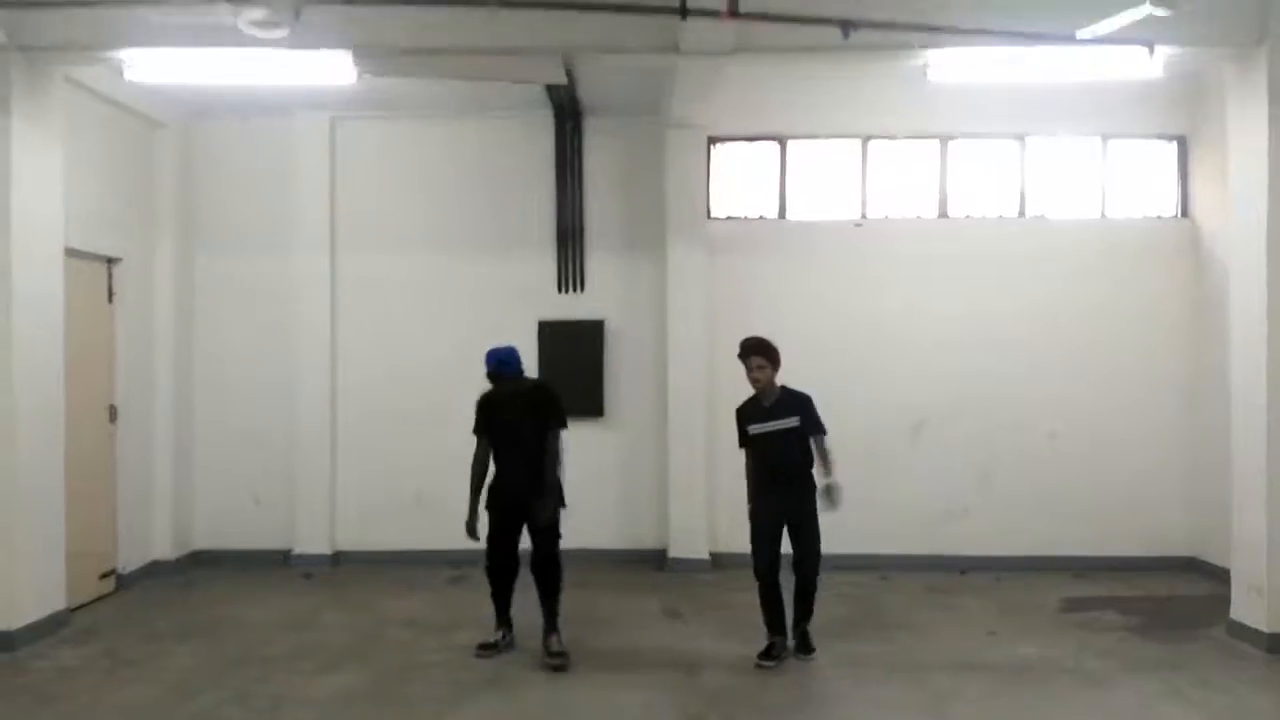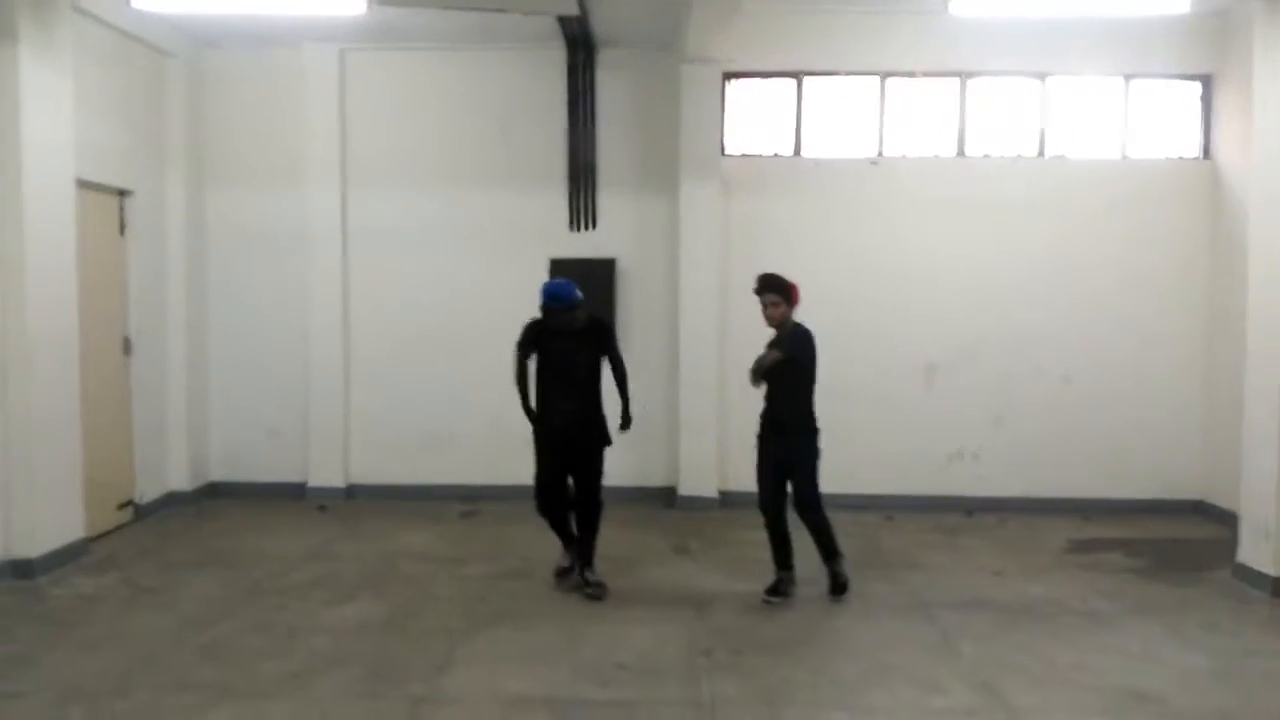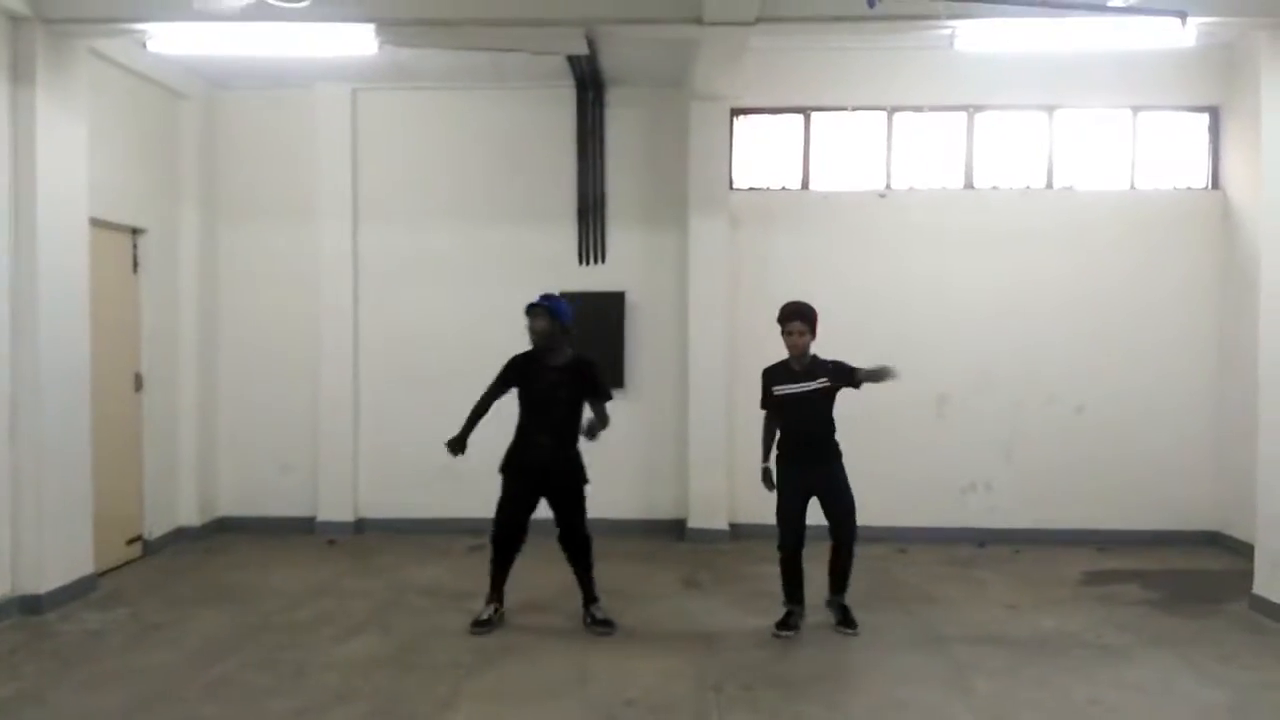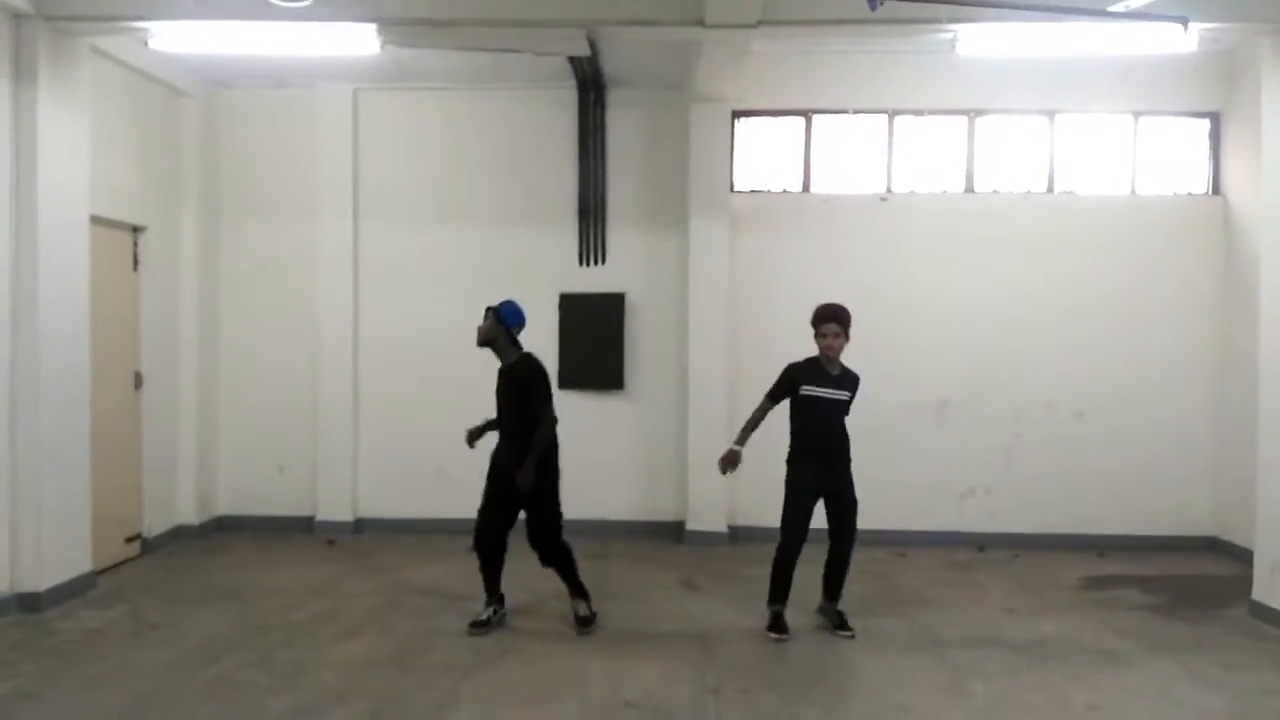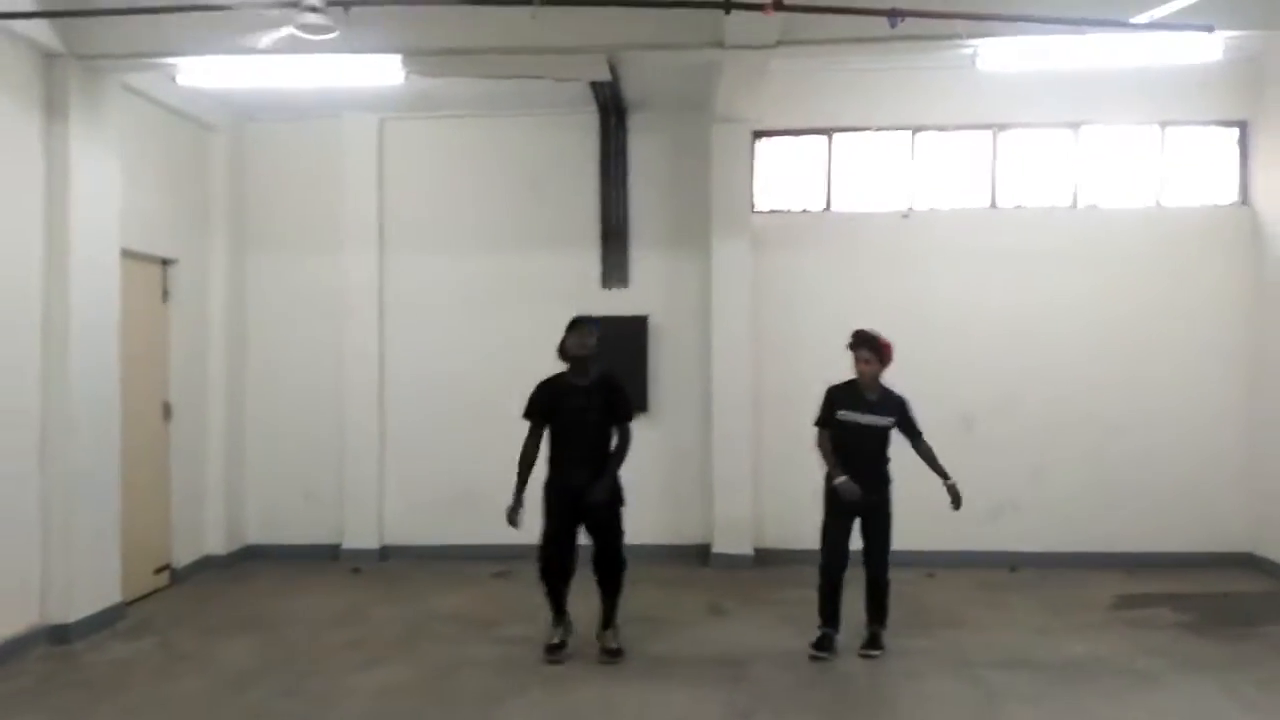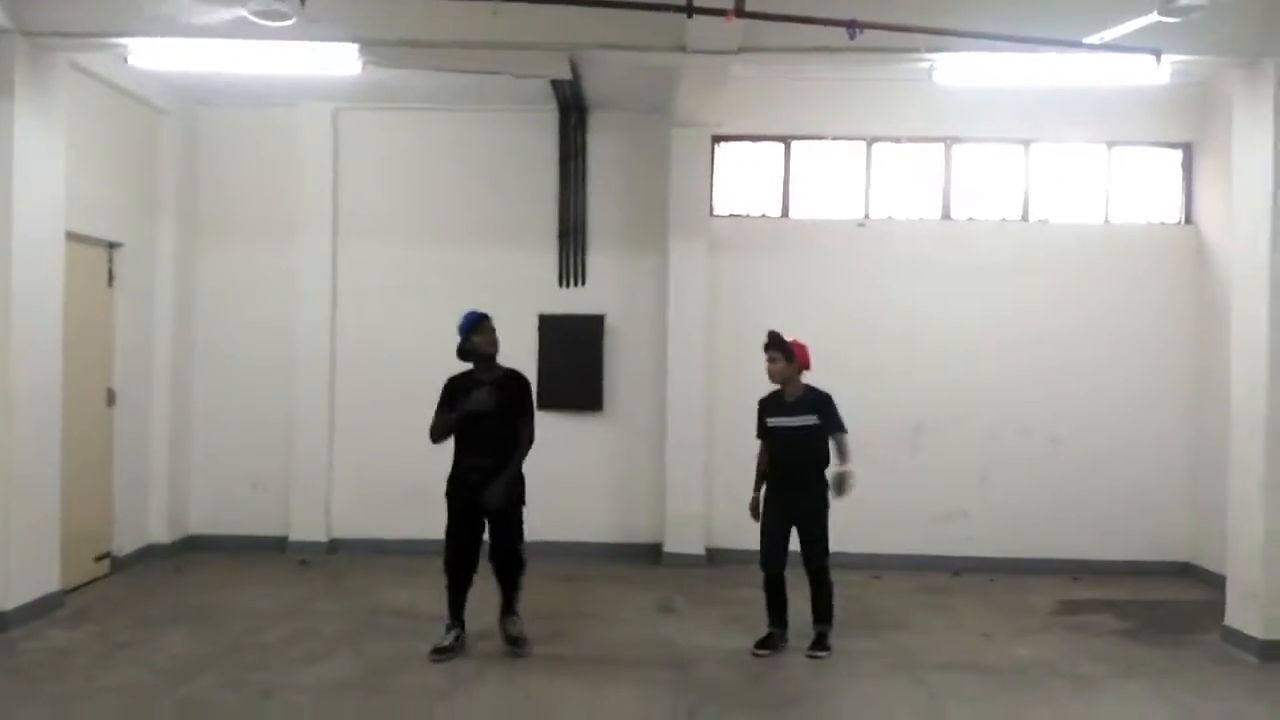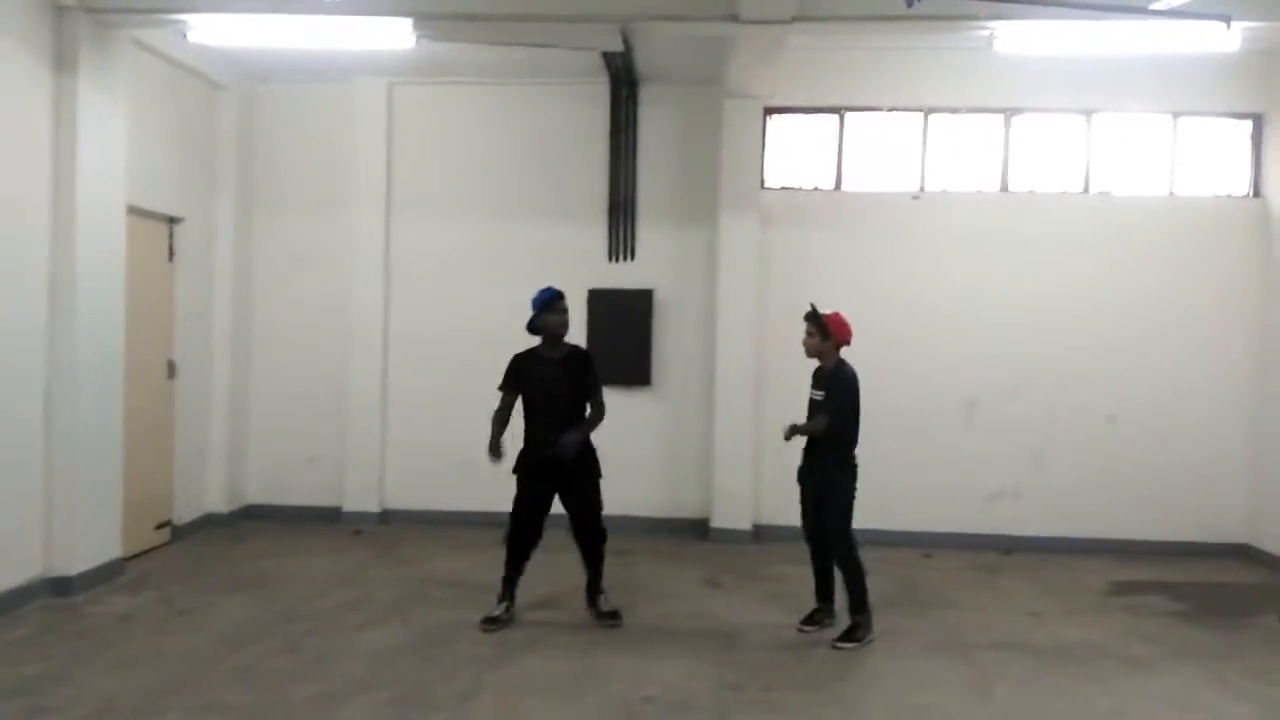
dt=0.5s
person 1, frame 1
left shoulder: (544, 396)
right shoulder: (488, 403)
left elbow: (552, 448)
right elbow: (482, 453)
left wrist: (550, 497)
right wrist: (472, 507)
left hip: (540, 491)
right hip: (504, 492)
left knee: (546, 559)
right knee: (499, 561)
left ankle: (552, 634)
right ankle: (503, 629)
person 1, frame 2
left shoulder: (598, 330)
right shoulder: (537, 330)
left elbow: (617, 364)
right elbow: (522, 363)
left wrist: (626, 407)
right wrist: (527, 406)
left hip: (588, 426)
right hip: (550, 426)
left knee: (588, 497)
right knee: (549, 495)
left ankle: (586, 566)
right ankle: (570, 548)
person 1, frame 3
left shoulder: (582, 369)
right shoulder: (522, 364)
left elbow: (602, 413)
right elbow: (490, 396)
left wrist: (595, 426)
right wrist: (464, 434)
left hip: (563, 465)
right hip: (522, 462)
left knee: (575, 536)
right knee: (505, 533)
left ankle: (591, 604)
right ankle: (494, 604)
person 1, frame 4
left shoulder: (528, 369)
right shoulder: (505, 371)
left elbow: (547, 420)
left wrist: (528, 468)
right wrist: (486, 427)
left hip: (535, 469)
right hip: (504, 465)
left knee: (546, 539)
right knee: (487, 537)
left ankle: (579, 596)
right ankle: (494, 604)
person 1, frame 5
left shoulder: (609, 387)
right shoulder: (550, 389)
left elbow: (623, 439)
right elbow: (532, 442)
left wrist: (605, 480)
right wrist: (518, 495)
left hip: (601, 487)
right hip: (562, 488)
left knee: (609, 560)
right knee: (554, 561)
left ankle: (608, 628)
right ankle: (559, 624)
person 1, frame 6
left shoulder: (515, 383)
right shoulder: (456, 386)
left elbow: (526, 437)
right elbow: (436, 436)
left wrist: (504, 481)
right wrist: (466, 409)
left hip: (504, 483)
right hip: (464, 482)
left knee: (507, 554)
right knee: (458, 557)
left ankle: (510, 615)
right ankle: (456, 629)
person 1, frame 7
left shoulder: (581, 360)
right shoulder: (522, 363)
left elbow: (598, 408)
right elbow: (505, 408)
left wrist: (579, 433)
right wrist: (496, 437)
left hip: (577, 459)
right hip: (535, 460)
left knee: (590, 529)
right knee: (521, 531)
left ankle: (596, 596)
right ankle: (506, 600)
person 2, frame 1
left shoulder: (800, 402)
right shoulder: (745, 411)
left elbow: (818, 442)
left wrist: (828, 479)
right wrist: (752, 502)
left hip: (801, 496)
right hip: (766, 500)
left knee: (807, 567)
right knee: (765, 570)
left ankle: (802, 628)
right ankle: (777, 638)
person 2, frame 2
left shoulder: (800, 336)
right shoulder: (777, 344)
left elbow: (763, 363)
left wrist: (756, 372)
left hip: (800, 436)
right hip: (772, 436)
left knee: (807, 505)
right knee: (770, 508)
left ankle: (835, 566)
right ankle: (785, 574)
person 2, frame 3
left shoulder: (829, 369)
right shoulder: (772, 375)
left elbow: (863, 375)
left wrist: (880, 372)
right wrist: (766, 462)
left hip: (828, 465)
right hip: (791, 470)
left knee: (845, 535)
right knee: (790, 542)
left ankle: (838, 599)
right ankle: (794, 608)
person 2, frame 4
left shoulder: (851, 381)
right shoulder: (796, 372)
right elbow: (764, 408)
right wrist: (737, 445)
left hip: (840, 471)
right hip: (803, 469)
left knee: (844, 541)
right knee: (792, 541)
left ankle: (830, 607)
right ankle: (776, 610)
person 2, frame 5
left shoulder: (896, 403)
right shoulder: (837, 395)
left elbow: (918, 443)
right elbow: (823, 441)
left wrist: (947, 480)
right wrist: (839, 477)
left hip: (877, 490)
right hip: (841, 489)
left knee: (876, 564)
right knee: (832, 561)
left ankle: (876, 629)
right ankle: (828, 631)
person 2, frame 6
left shoulder: (820, 401)
right shoulder: (767, 405)
left elbow: (839, 438)
left wrist: (843, 467)
right wrist: (756, 492)
left hip: (812, 495)
right hip: (777, 495)
left knee: (816, 564)
right knee: (772, 565)
left ankle: (823, 630)
right ankle: (777, 630)
person 2, frame 7
left shoulder: (843, 377)
right shoulder: (820, 373)
left elbow: (820, 424)
left wrist: (794, 429)
left hip: (838, 472)
right hip: (814, 468)
left knee: (840, 543)
right knee: (816, 539)
left ankle: (861, 620)
right ankle: (825, 606)
